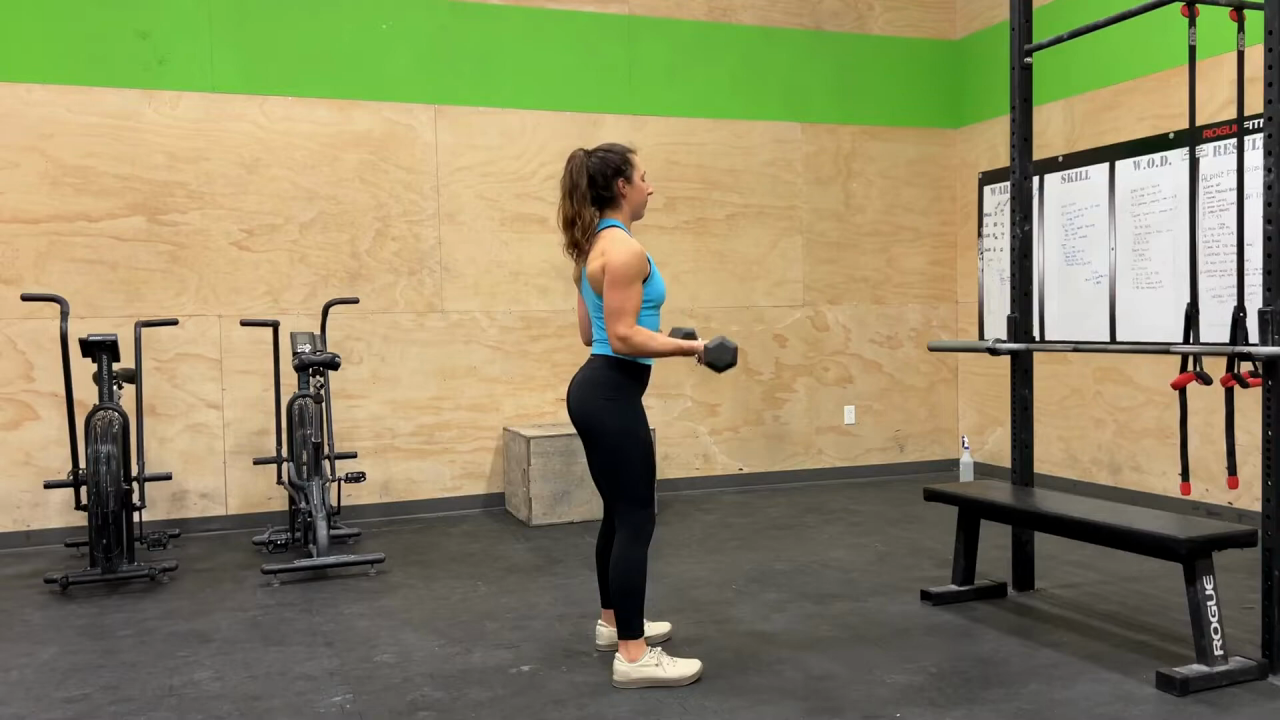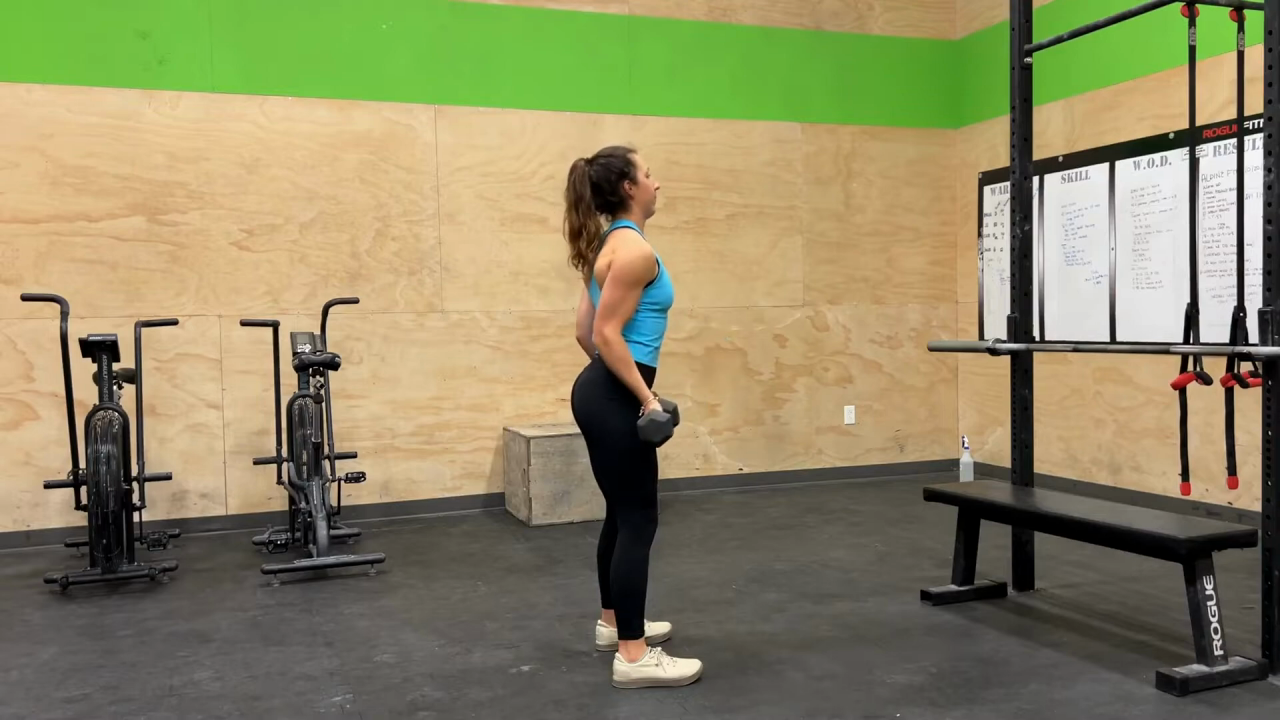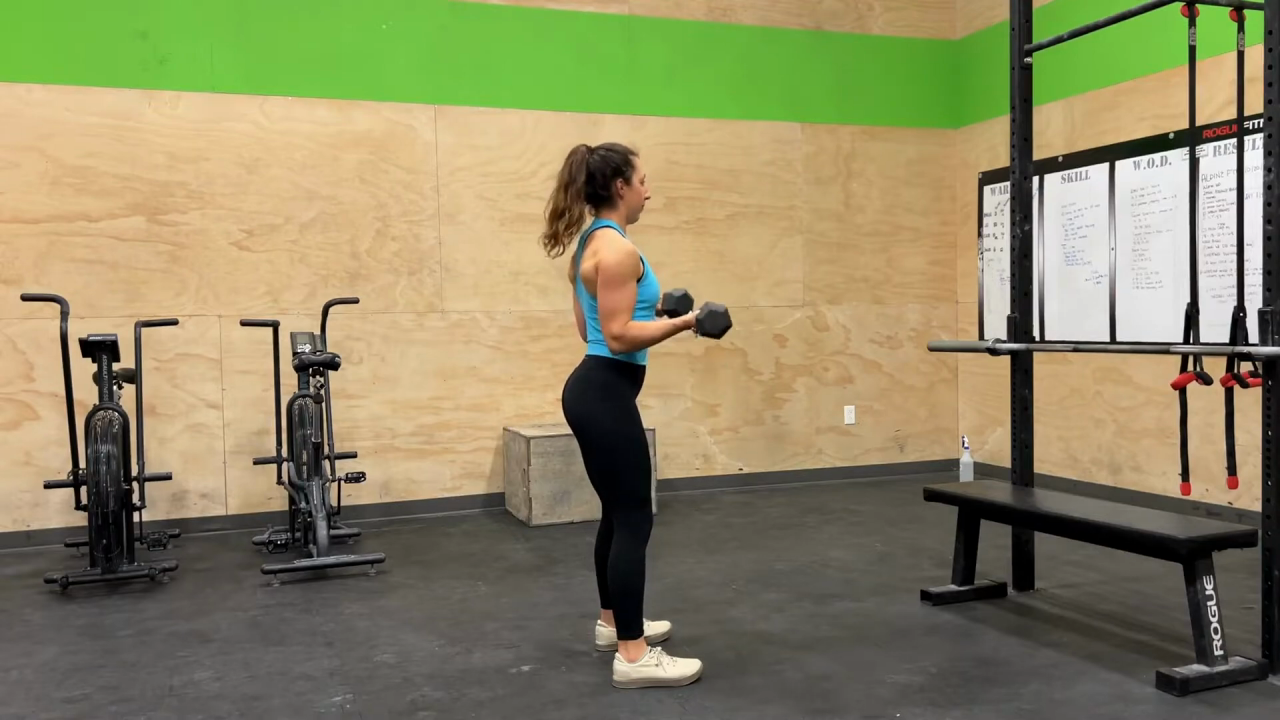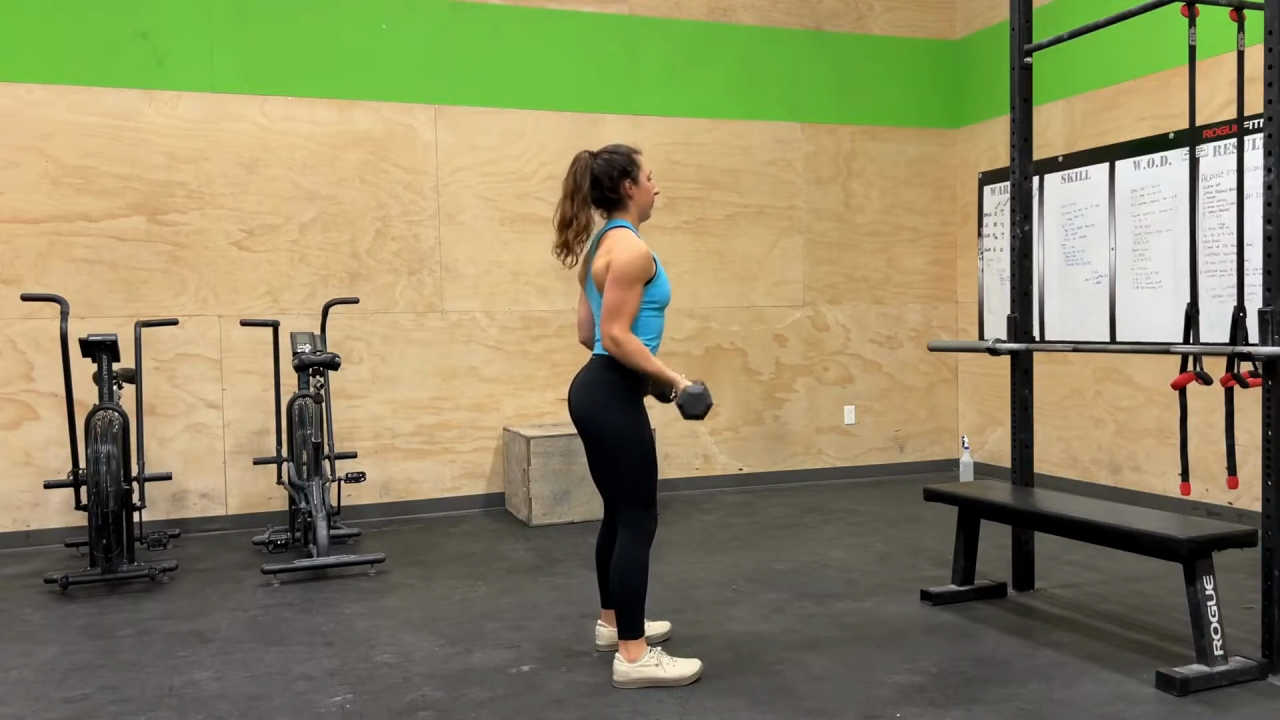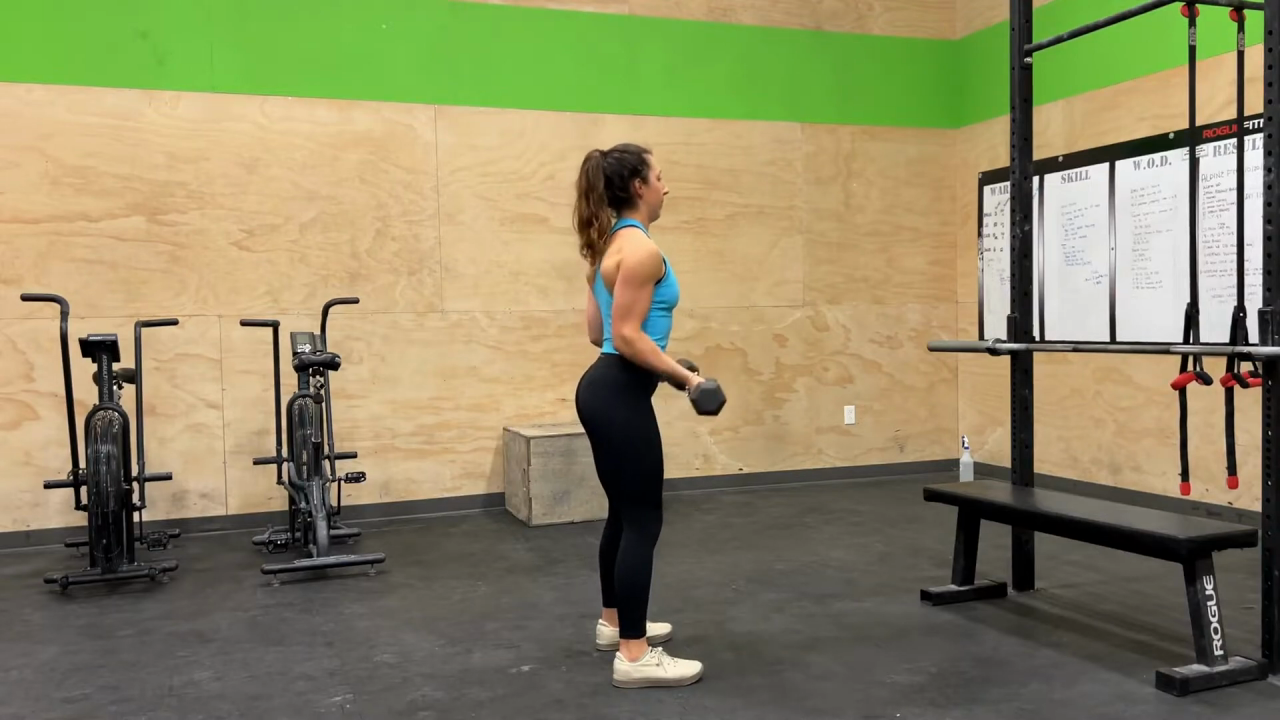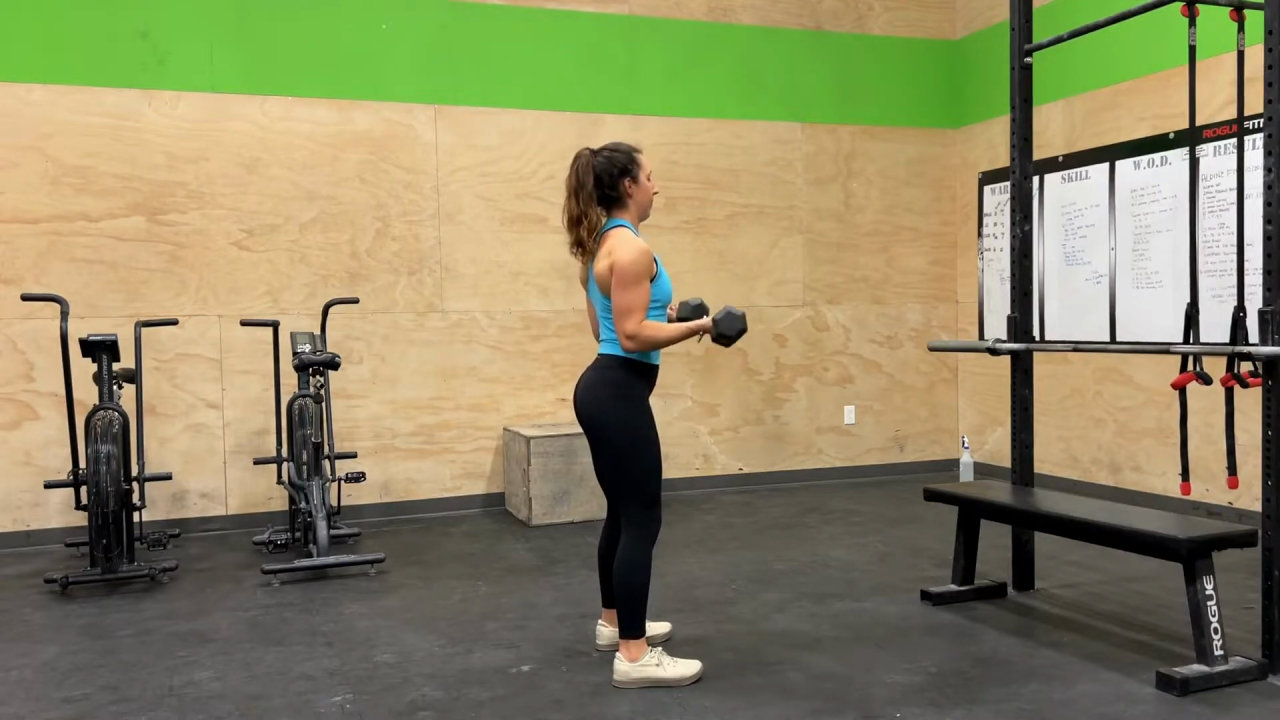
dt=0.5s
person 1, frame 1
left shoulder: (595, 245)
right shoulder: (624, 248)
right elbow: (624, 336)
left wrist: (663, 342)
right wrist: (689, 347)
left hip: (593, 388)
right hip: (611, 395)
left knee: (618, 514)
right knee: (635, 520)
left ankle: (613, 622)
right ankle: (633, 655)
person 1, frame 2
left shoulder: (610, 245)
right shoulder: (635, 250)
left elbow: (585, 331)
right elbow: (608, 334)
right wrist: (646, 397)
left hip: (599, 391)
right hip: (615, 399)
left knee: (620, 515)
right knee: (637, 521)
left ankle: (613, 622)
right ankle: (633, 656)
person 1, frame 3
left shoulder: (591, 244)
right shoulder: (616, 248)
right elbow: (619, 336)
left wrist: (656, 315)
right wrist: (682, 322)
left hip: (592, 388)
right hip: (607, 394)
left knee: (618, 513)
right knee: (634, 520)
left ankle: (613, 622)
right ankle: (633, 656)
person 1, frame 4
left shoulder: (601, 244)
right shoulder: (630, 248)
right elbow: (616, 337)
left wrist: (652, 368)
right wrist: (671, 378)
left hip: (595, 389)
right hip: (613, 397)
left knee: (619, 514)
right knee: (637, 521)
left ankle: (613, 622)
right ankle: (632, 655)
person 1, frame 5
left shoulder: (611, 244)
right shoulder: (639, 248)
right elbow: (627, 338)
left wrist: (661, 360)
right wrist: (683, 374)
left hip: (603, 387)
right hip: (621, 395)
left knee: (624, 513)
right knee: (642, 520)
left ankle: (614, 622)
right ankle: (635, 657)
person 1, frame 6
left shoulder: (602, 244)
right shoulder: (630, 247)
right elbow: (633, 335)
left wrist: (665, 316)
right wrist: (699, 326)
left hip: (602, 387)
right hip: (619, 393)
left knee: (622, 513)
right knee: (641, 520)
left ankle: (613, 621)
right ankle: (634, 656)
